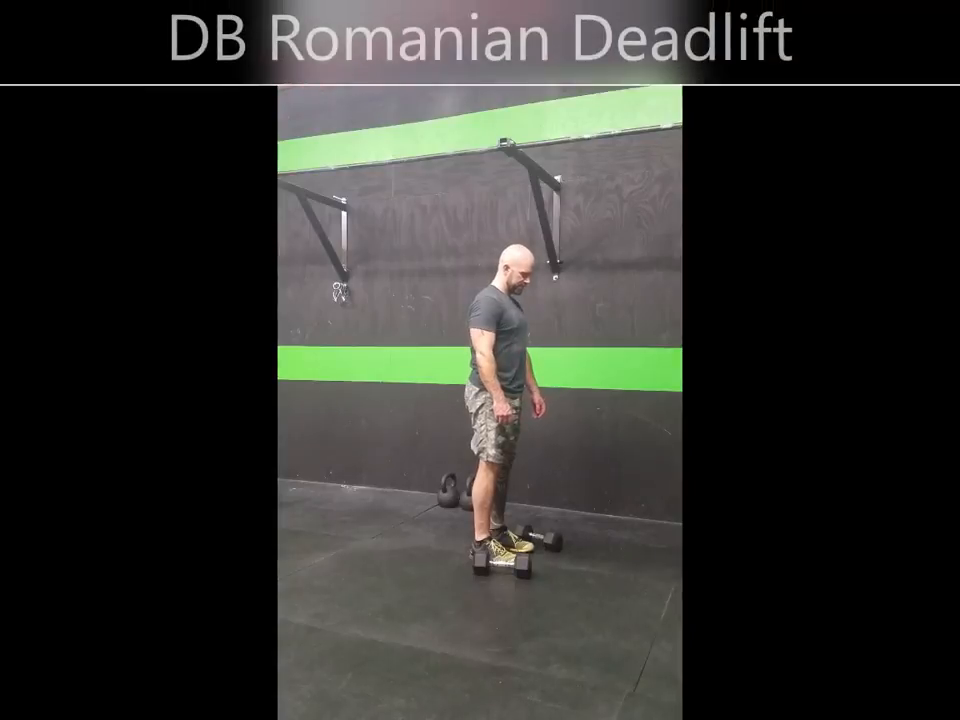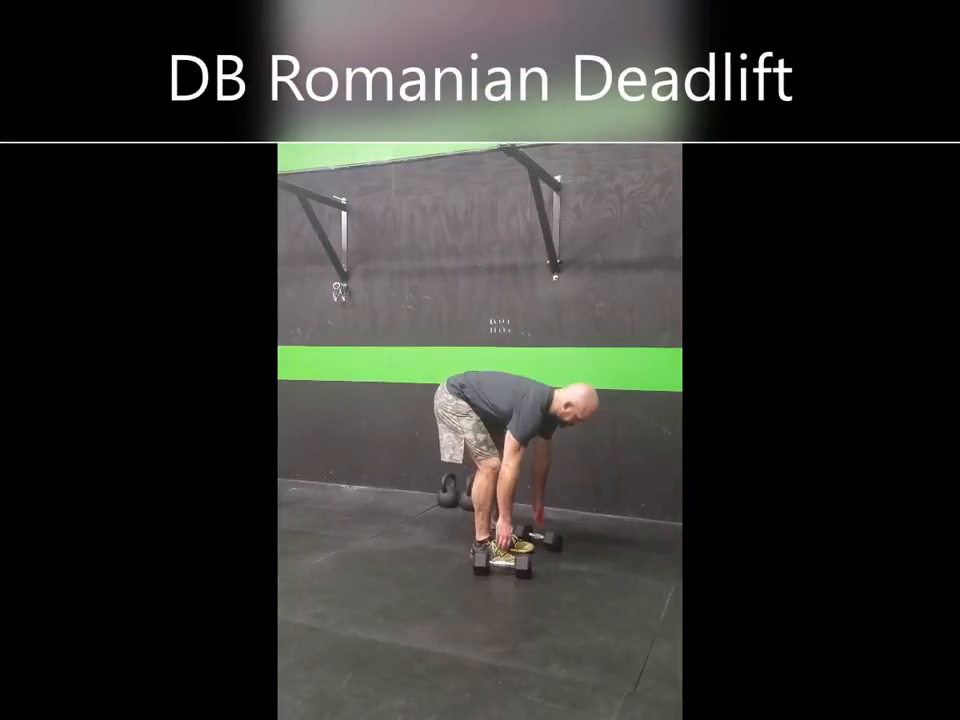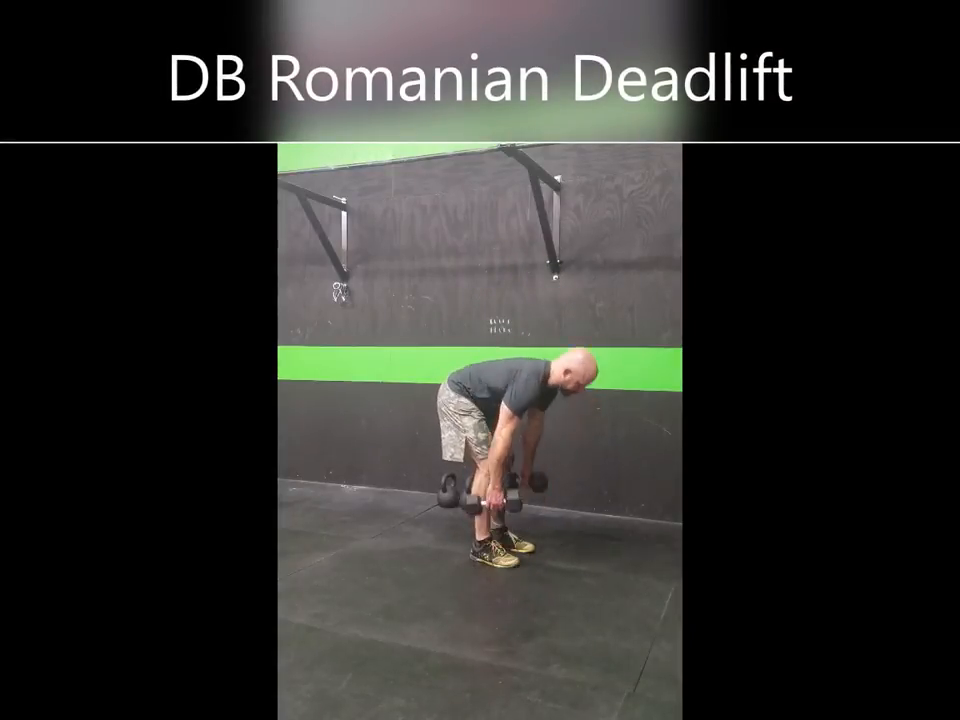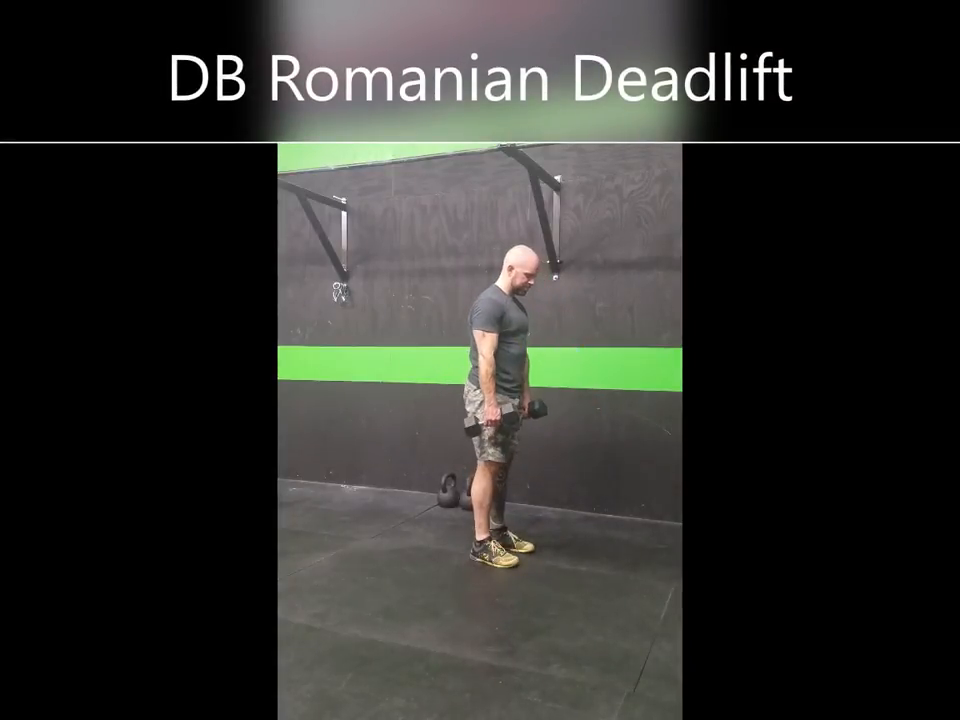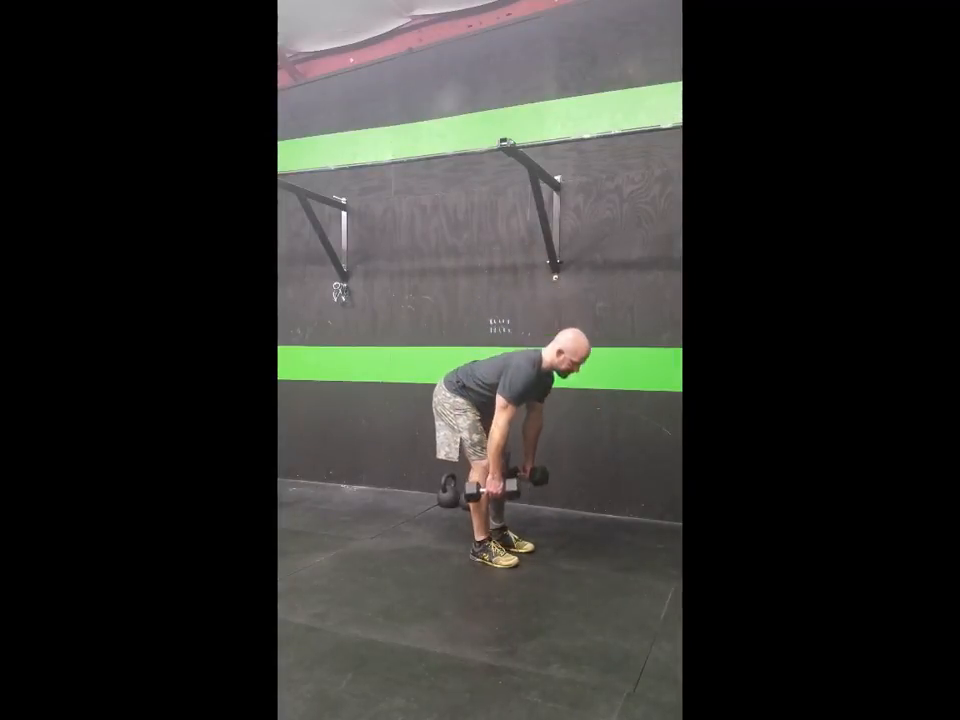
dt=1s
person 1, frame 1
left shoulder: (513, 303)
right shoulder: (487, 301)
right elbow: (483, 355)
left wrist: (534, 390)
right wrist: (498, 400)
left hip: (510, 396)
right hip: (489, 396)
left knee: (503, 466)
right knee: (490, 466)
left ankle: (498, 530)
right ankle: (481, 542)
person 1, frame 2
left shoulder: (548, 408)
right shoulder: (532, 410)
left elbow: (542, 456)
right elbow: (509, 467)
left wrist: (538, 502)
right wrist: (505, 520)
left hip: (474, 402)
right hip: (453, 399)
left knee: (501, 461)
right knee: (490, 465)
left ankle: (498, 532)
right ankle: (482, 543)
person 1, frame 3
left shoulder: (547, 384)
right shoulder: (528, 382)
left elbow: (534, 426)
right elbow: (503, 435)
left wrist: (527, 469)
right wrist: (494, 488)
left hip: (481, 400)
right hip: (458, 396)
left knee: (504, 462)
right knee: (486, 464)
left ankle: (499, 532)
right ankle: (482, 545)
person 1, frame 4
left shoulder: (515, 305)
right shoulder: (489, 303)
right elbow: (485, 357)
left wrist: (525, 394)
right wrist: (490, 404)
left hip: (509, 397)
right hip: (489, 396)
left knee: (502, 465)
right knee: (489, 466)
left ankle: (498, 530)
right ankle: (482, 543)
person 1, frame 5
left shoulder: (543, 375)
right shoulder: (522, 370)
left elbow: (534, 419)
right elbow: (500, 424)
left wrist: (529, 461)
right wrist: (494, 477)
left hip: (474, 400)
right hip: (453, 396)
left knee: (496, 460)
right knee: (483, 464)
left ankle: (498, 531)
right ankle: (482, 545)
